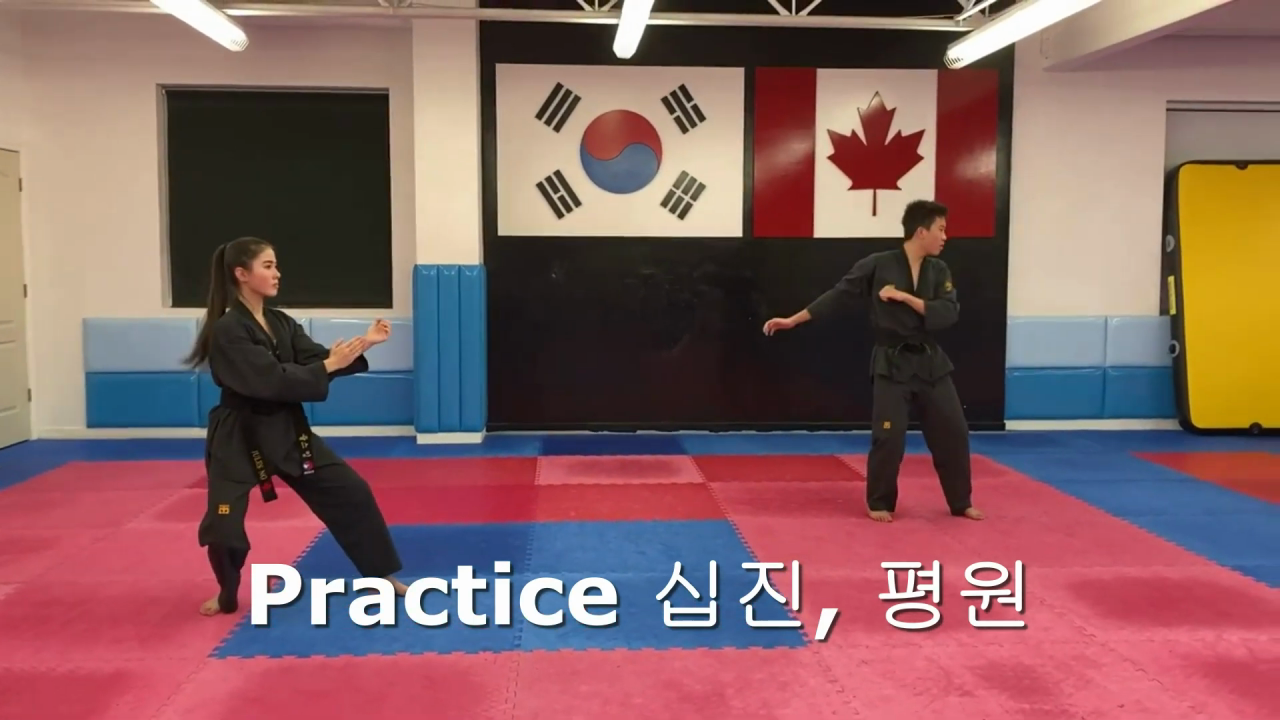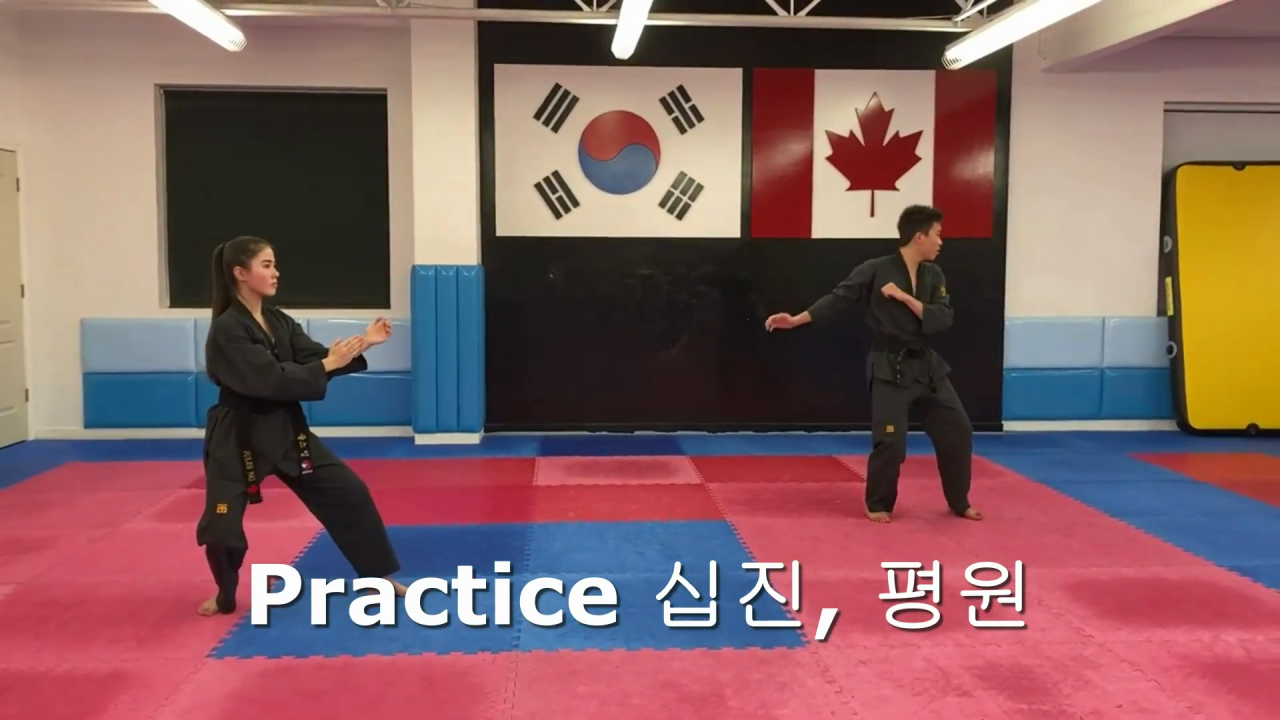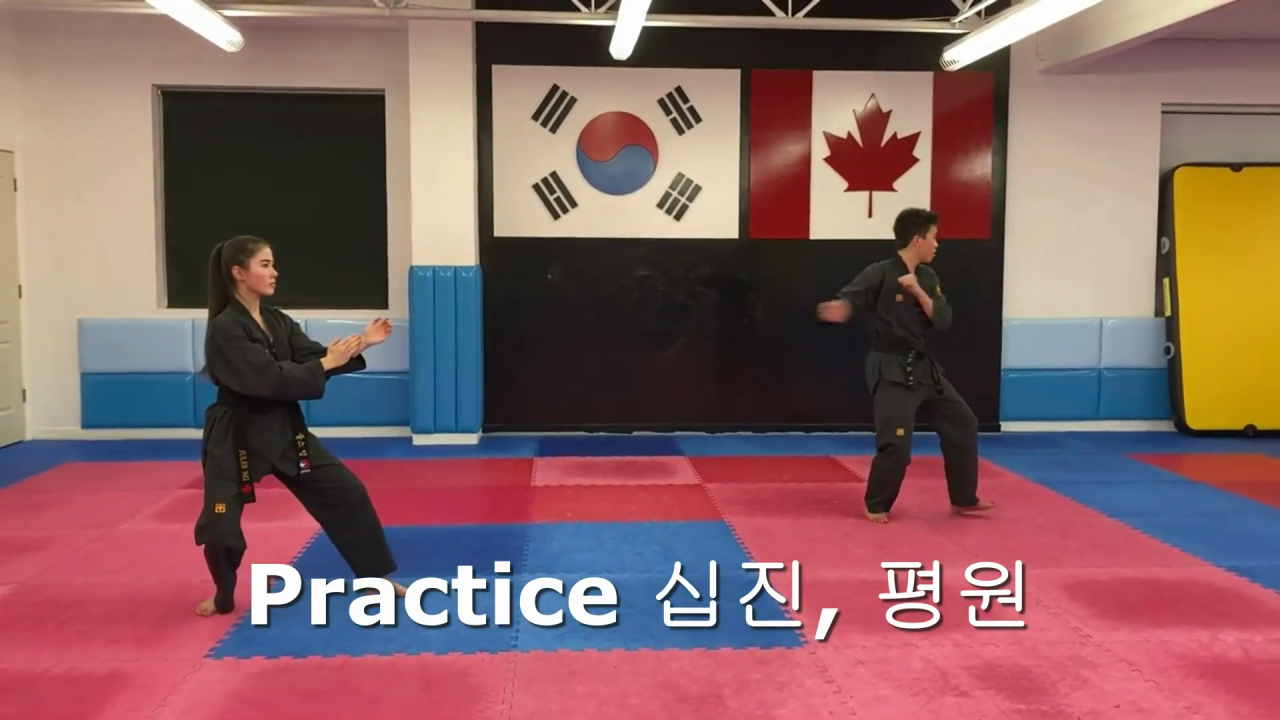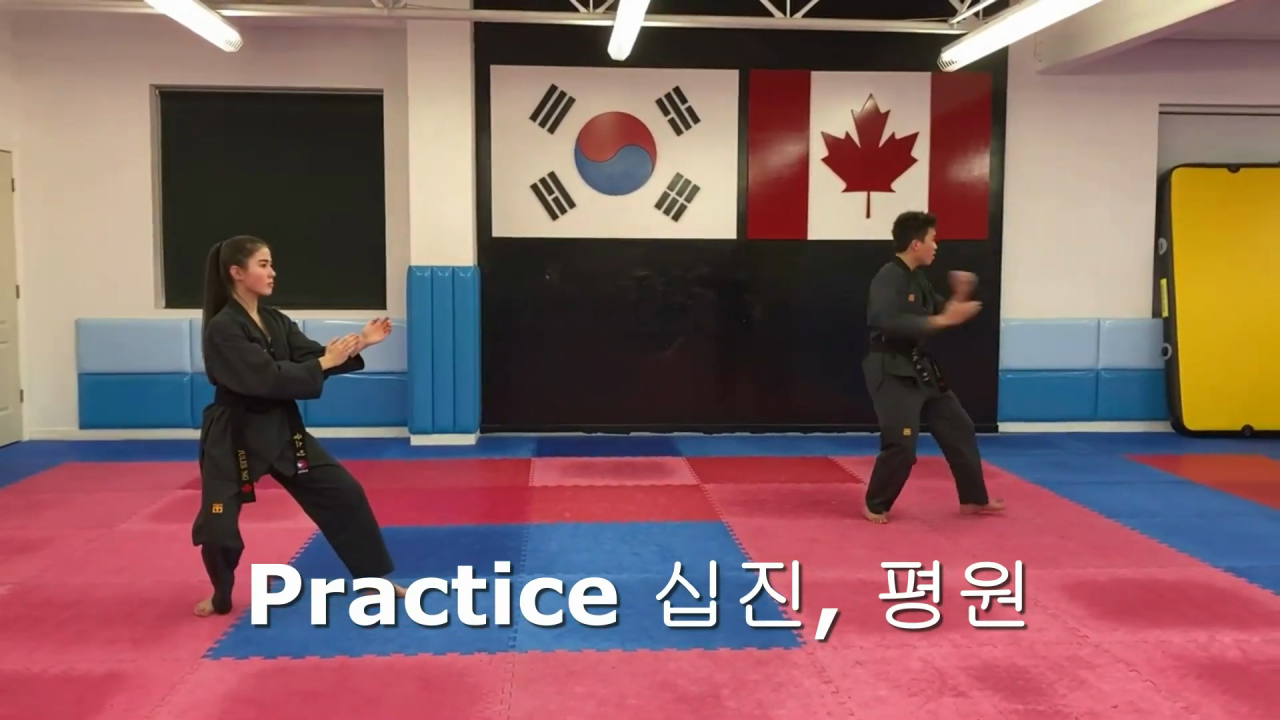
dt=0.1s
person 1, frame 1
left shoulder: (281, 323)
right shoulder: (228, 330)
left elbow: (316, 361)
right elbow: (271, 382)
left wrist: (360, 345)
right wrist: (329, 365)
left hip: (288, 429)
right hip: (240, 435)
left knee: (351, 492)
right knee: (223, 526)
left ankle: (381, 576)
right ankle: (228, 594)
person 1, frame 2
left shoulder: (280, 322)
right shoulder: (228, 330)
left elbow: (315, 361)
right elbow: (270, 380)
left wrist: (360, 345)
right wrist: (328, 364)
left hip: (286, 430)
right hip: (238, 436)
left knee: (349, 493)
right knee: (222, 525)
left ankle: (379, 577)
right ankle: (225, 595)
person 1, frame 3
left shoulder: (279, 321)
right shoulder: (225, 329)
left elbow: (314, 359)
right elbow: (269, 379)
left wrist: (359, 344)
right wrist: (327, 363)
left hip: (284, 429)
right hip: (237, 435)
left knee: (347, 493)
right knee: (220, 524)
left ankle: (376, 577)
right ankle: (224, 595)
person 1, frame 4
left shoulder: (277, 321)
right shoulder: (223, 329)
left elbow: (312, 359)
right elbow: (267, 378)
left wrist: (357, 344)
right wrist: (325, 362)
left hip: (282, 429)
right hip: (235, 435)
left knee: (344, 493)
right knee: (217, 524)
left ankle: (373, 577)
right ankle: (222, 596)
person 2, frame 1
left shoulder: (939, 270)
right shoulder: (878, 265)
left elbow: (948, 315)
right elbow: (838, 296)
left wrist: (905, 297)
right wrist: (793, 320)
left hip: (930, 361)
right hip: (890, 362)
left knee: (953, 432)
right knee: (889, 436)
left ankle: (960, 501)
right ankle: (880, 503)
person 2, frame 2
left shoulder: (934, 275)
right shoulder: (875, 270)
left elbow: (943, 320)
right elbow: (837, 300)
left wrist: (904, 297)
right wrist: (796, 320)
left hip: (927, 365)
right hip: (890, 367)
left knee: (957, 430)
right knee: (891, 440)
left ankle: (959, 502)
right ankle: (878, 504)
person 2, frame 3
left shoulder: (926, 275)
right shoulder: (880, 273)
left elbow: (942, 320)
right elbow: (850, 297)
left wrist: (919, 293)
right wrist: (838, 310)
left hip: (924, 366)
right hip: (892, 369)
left knee: (963, 426)
right knee: (897, 442)
left ankle: (964, 499)
right ankle: (877, 505)
person 2, frame 4
left shoulder: (917, 279)
right shoulder: (890, 278)
left elbow: (944, 312)
right elbow: (889, 319)
left wrist: (960, 294)
right wrist: (944, 320)
left hip: (917, 367)
right hip: (890, 370)
left knee: (960, 430)
right knee: (901, 442)
left ankle: (973, 499)
right ankle: (877, 504)
